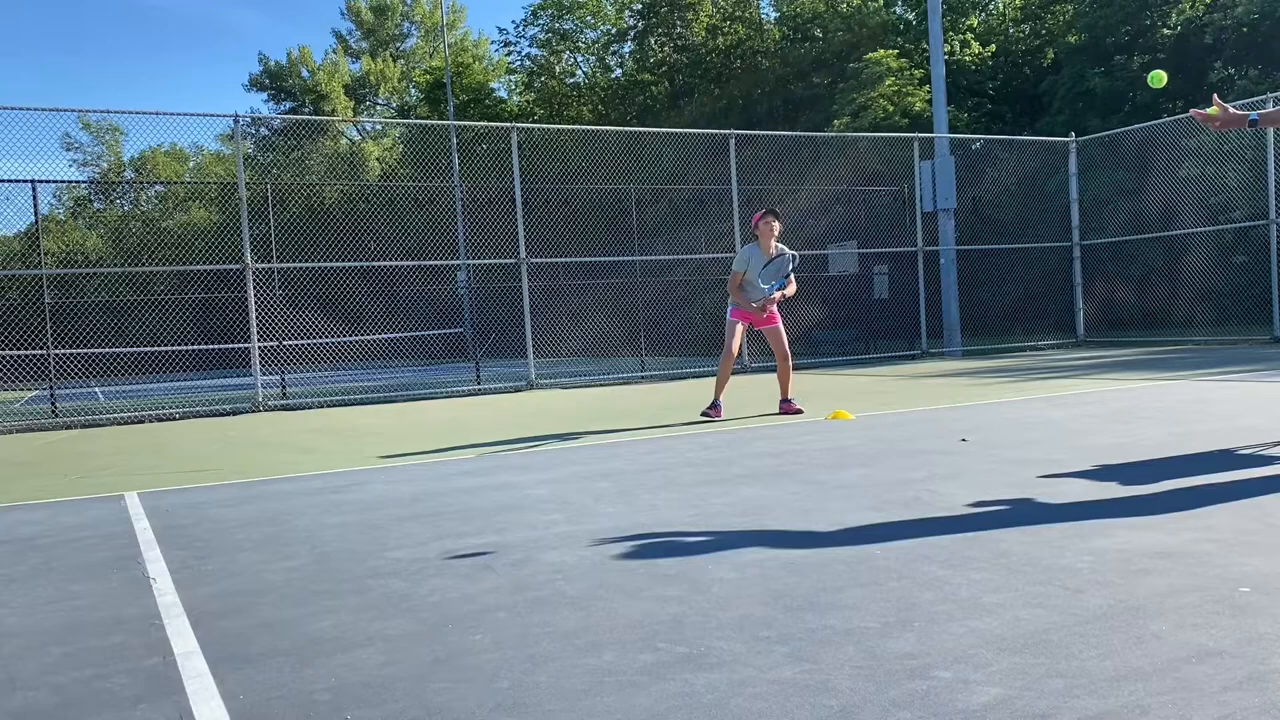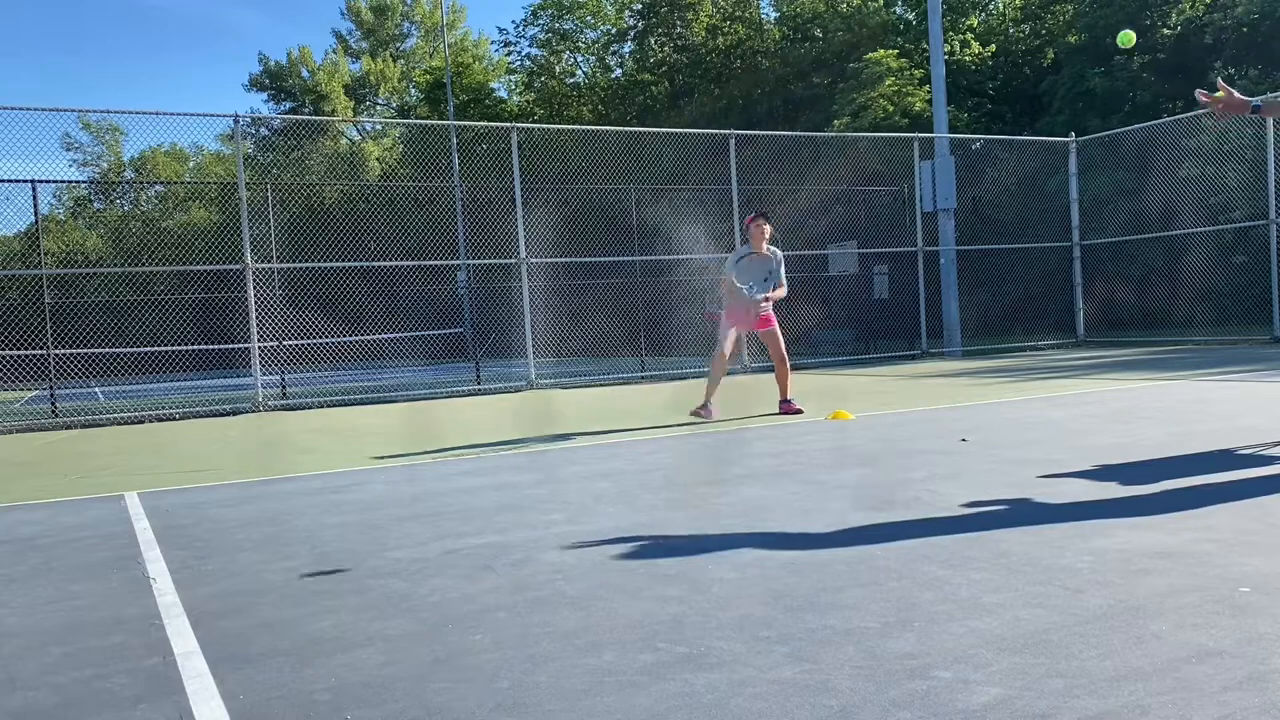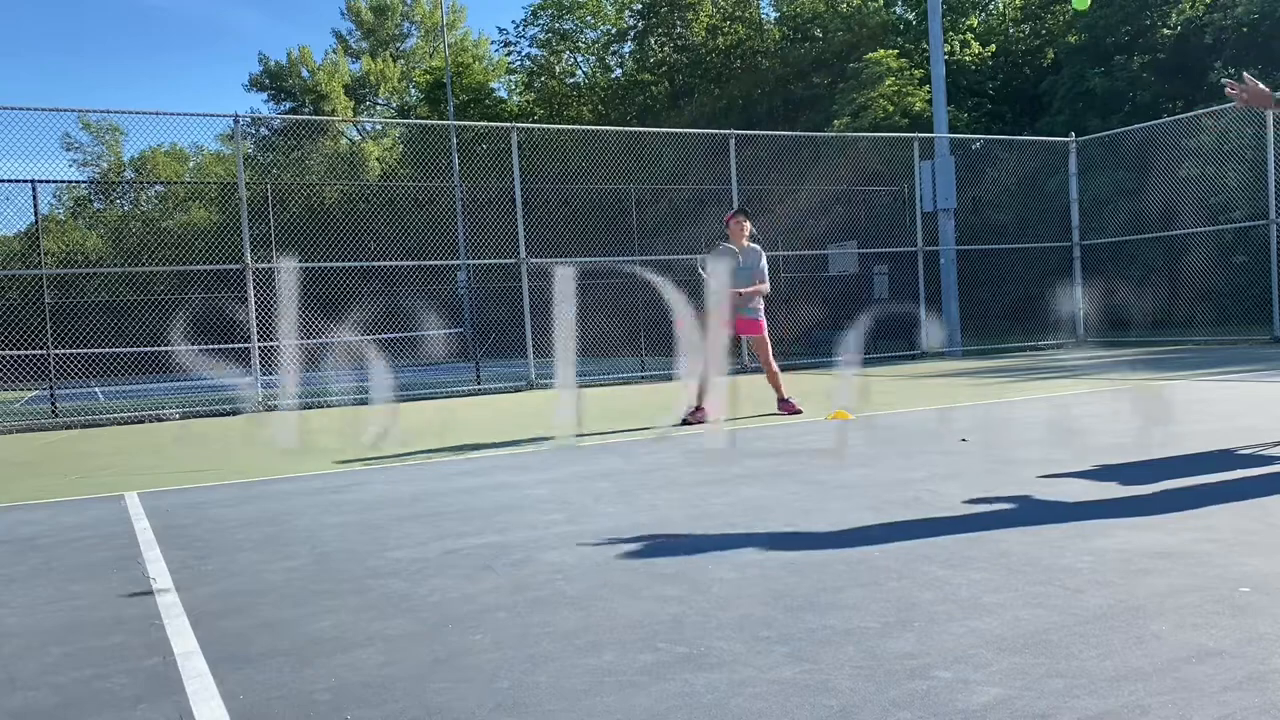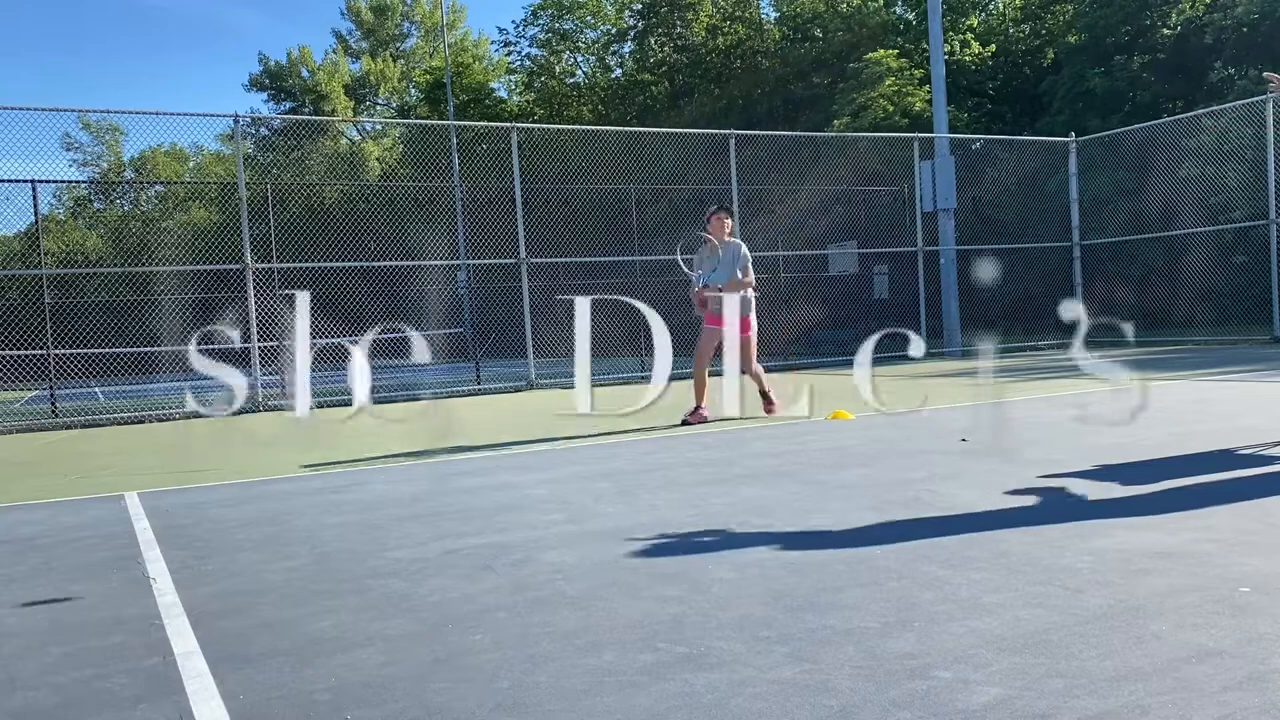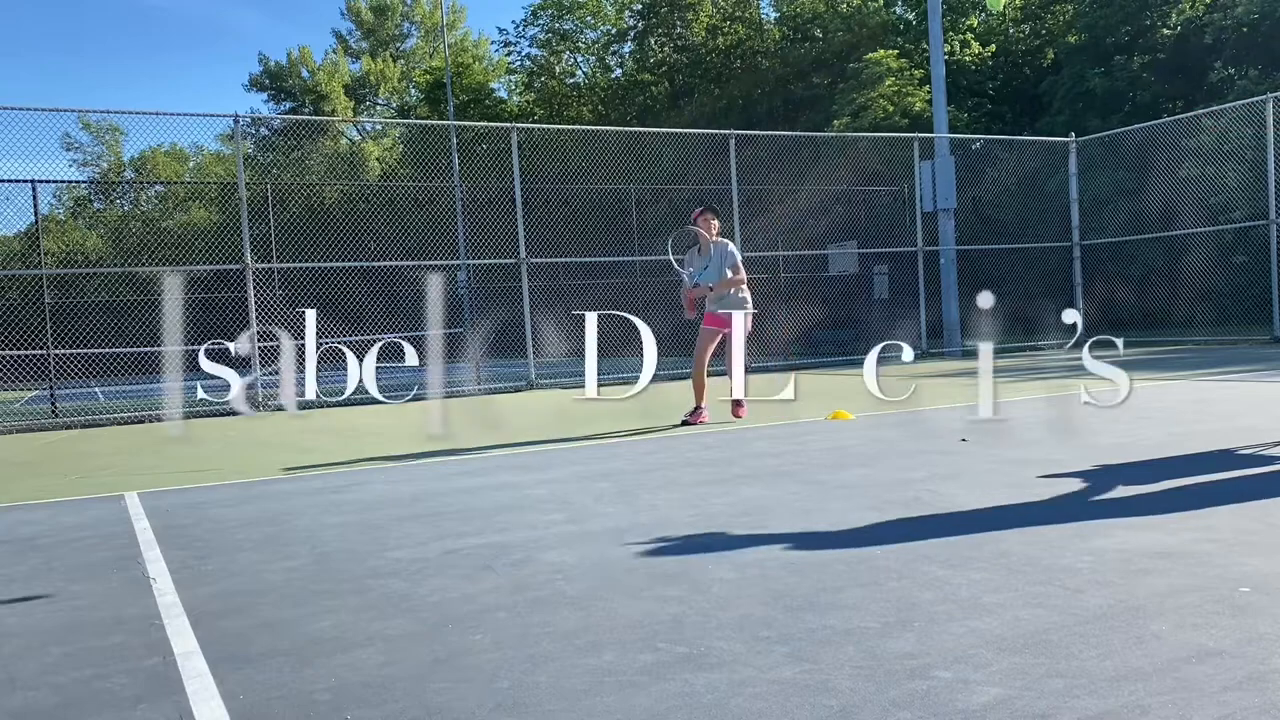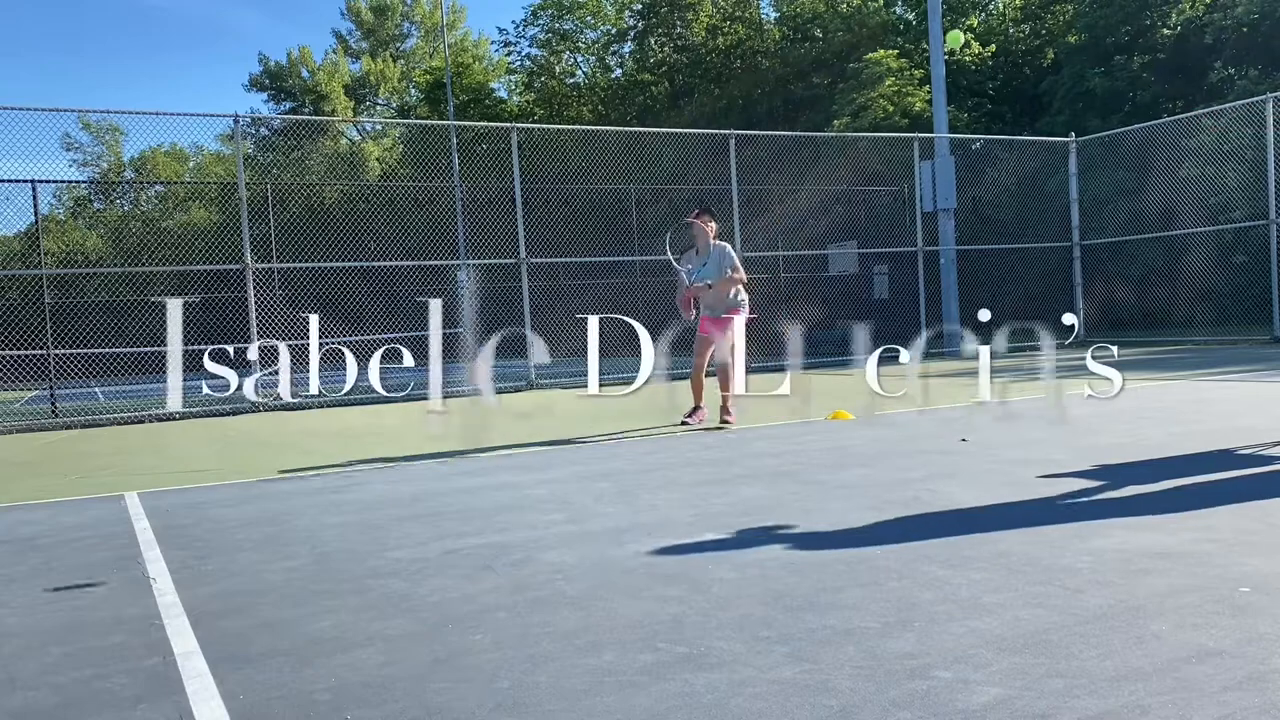
dt=0.1s
person 1, frame 1
left shoulder: (783, 253)
right shoulder: (747, 252)
left elbow: (792, 286)
right elbow: (732, 287)
left wrist: (780, 294)
right wrist: (752, 306)
left hip: (768, 309)
right hip: (741, 307)
left knee: (784, 354)
right knee: (730, 351)
left ankle: (786, 400)
right ankle: (716, 402)
person 1, frame 2
left shoulder: (776, 255)
right shoulder: (738, 255)
left elbow: (782, 289)
right elbow: (726, 290)
left wrist: (768, 298)
right wrist: (744, 307)
left hip: (763, 312)
right hip: (735, 310)
left knee: (781, 357)
right knee: (722, 353)
left ankle: (785, 400)
right ankle: (707, 404)
person 1, frame 3
left shoulder: (756, 252)
right shoulder: (719, 256)
left elbow: (765, 287)
left wrist: (740, 293)
left hip: (752, 313)
left knee: (768, 362)
left ankle: (783, 399)
right ankle: (700, 408)
person 1, frame 4
left shoulder: (738, 247)
right shoulder: (702, 254)
left elbow: (749, 281)
right elbow: (696, 289)
left wrist: (718, 290)
right wrist: (700, 304)
left hip: (743, 310)
right hip: (715, 312)
left knee: (749, 366)
right knee: (701, 358)
left ankle: (765, 391)
right ankle: (699, 408)
person 1, frame 5
left shoulder: (726, 247)
right shoulder: (691, 256)
left elbow: (741, 278)
right elbow: (687, 291)
left wrist: (708, 289)
right wrist: (689, 307)
left hip: (738, 306)
right hip: (713, 312)
left knee: (732, 352)
right knee: (699, 360)
left ankle: (738, 397)
right ankle: (700, 408)
person 1, frame 6
left shoulder: (723, 249)
right shoulder: (687, 258)
left elbow: (740, 277)
right elbow: (683, 293)
left wrist: (707, 287)
right wrist: (686, 308)
left hip: (734, 309)
right hip: (708, 315)
left knee: (723, 351)
right knee: (698, 366)
left ankle: (726, 407)
right ankle: (698, 407)
